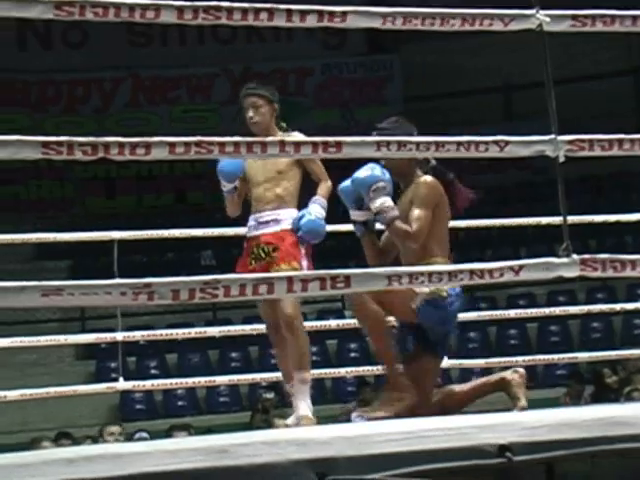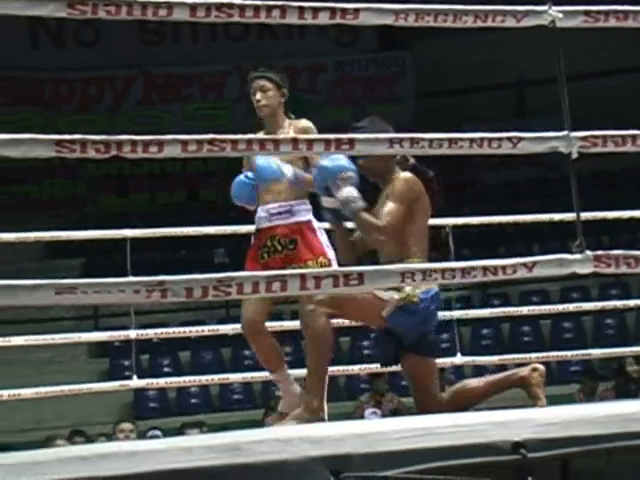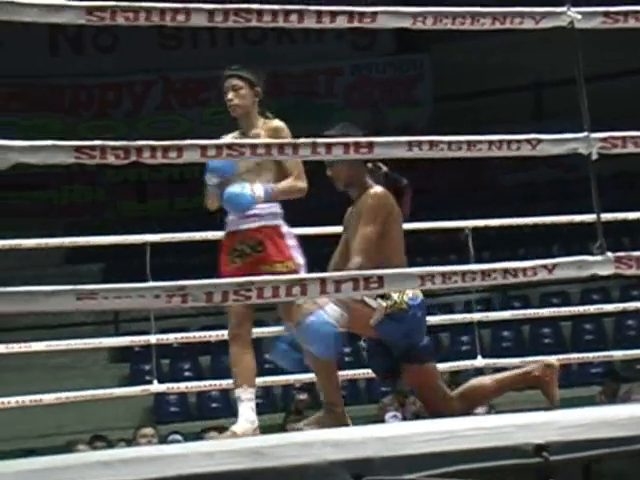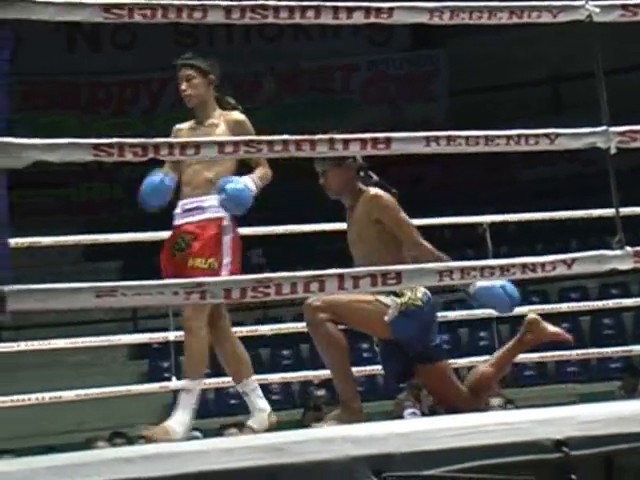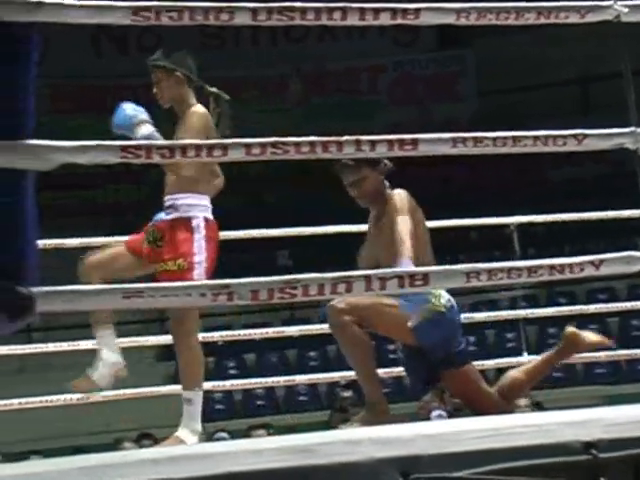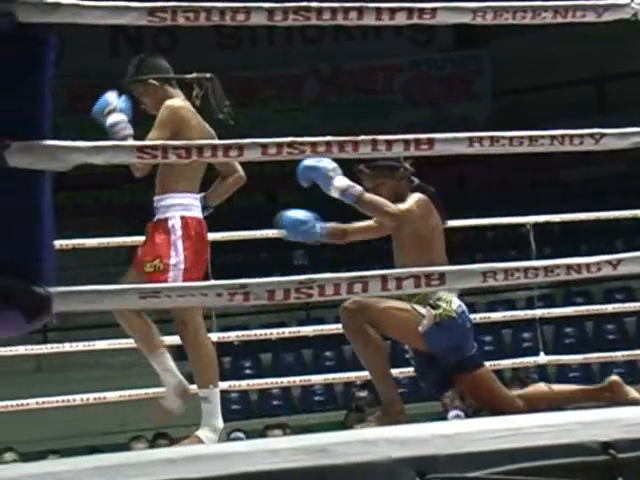
dt=0.4s
person 1, frame 1
left shoulder: (295, 142)
right shoulder: (245, 157)
left elbow: (325, 181)
right elbow: (233, 210)
left wrist: (317, 207)
right wrist: (228, 185)
left hip: (288, 232)
right hip: (255, 240)
left knee: (289, 313)
right knee: (274, 328)
left ankle: (304, 404)
right ankle: (298, 409)
person 1, frame 2
left shoulder: (302, 128)
left wrist: (287, 172)
right wrist: (243, 195)
left hip: (299, 229)
right hip: (265, 235)
left knee: (313, 323)
right knee: (251, 322)
left ankle: (316, 406)
right ankle: (290, 394)
person 1, frame 3
left shoulder: (275, 129)
right shoulder: (227, 143)
left elbow: (300, 184)
right elbow: (212, 203)
left wrist: (258, 193)
right wrist: (214, 180)
left hip: (271, 233)
right hip: (236, 239)
left knee: (296, 322)
right knee: (237, 327)
right ankle: (246, 419)
person 1, frame 4
left shoulder: (234, 121)
right shoulder: (180, 132)
left elbow: (265, 168)
right elbow: (161, 190)
left wrist: (249, 184)
right wrist: (158, 186)
left hip: (215, 226)
right hip: (182, 230)
left knee: (194, 319)
right knee: (215, 325)
left ankle: (181, 421)
right ankle: (259, 409)
person 1, frame 5
left shoulder: (198, 114)
right shoulder: (190, 120)
left elbow: (187, 172)
right elbow: (217, 179)
left wrist: (146, 134)
left hip: (191, 227)
right hip: (167, 227)
left knee: (183, 327)
right knee: (90, 266)
left ankle: (190, 428)
right ankle: (109, 359)
person 1, frame 6
left shoulder: (174, 109)
right shoulder: (199, 124)
left elbow: (140, 166)
right elbow: (236, 176)
left wrist: (115, 121)
left hip: (177, 226)
right hip: (171, 226)
left knee: (189, 325)
right knee: (124, 305)
left ankle: (210, 427)
right ankle: (173, 381)
person 2, frame 1
left shoulder: (427, 186)
right shoulder: (405, 197)
left elbow: (414, 239)
right elbow: (379, 261)
left wrist: (383, 207)
right wrist: (363, 220)
left hip: (437, 293)
right hip: (419, 300)
left knee: (358, 290)
right knee: (425, 402)
left ankle: (398, 384)
person 2, frame 2
left shoulder: (405, 183)
right shoulder: (386, 197)
left elbow: (382, 233)
right elbow: (348, 256)
left wrist: (350, 202)
right wrist: (333, 209)
left hip: (411, 295)
right hip: (406, 301)
left knee: (318, 299)
right knee: (434, 406)
right ankle: (521, 376)
person 2, frame 3
left shoulder: (376, 198)
right shoulder: (354, 210)
left elbow: (359, 263)
right elbow: (337, 269)
left wrist: (331, 309)
right wrist: (325, 304)
left hip: (395, 306)
right hip: (387, 310)
left knee: (307, 313)
right knee: (447, 406)
left ankle: (333, 412)
right ankle: (535, 374)
person 2, frame 4
left shoulder: (375, 200)
right shoulder: (353, 211)
left elbow: (418, 247)
left hip: (405, 306)
right hip: (396, 313)
left knee: (316, 309)
right knee: (466, 402)
left ankle: (350, 408)
right ankle: (526, 336)
person 2, frame 5
left shoulder: (398, 201)
right shoulder: (376, 218)
left elbow: (405, 246)
right elbow: (366, 268)
left wrist: (404, 270)
left hip: (427, 313)
right hip: (416, 316)
left knee: (340, 311)
right knee: (494, 404)
left ankle: (376, 410)
right ankle: (565, 346)
person 2, frame 6
left shoulder: (418, 204)
right shoulder: (399, 222)
left elbow: (393, 214)
right elbow: (350, 231)
left wrist: (341, 186)
right wrist: (318, 229)
left hip: (440, 317)
right hip: (437, 324)
left knee: (353, 311)
right knee: (514, 406)
left ankle: (392, 409)
right ankle: (604, 391)
